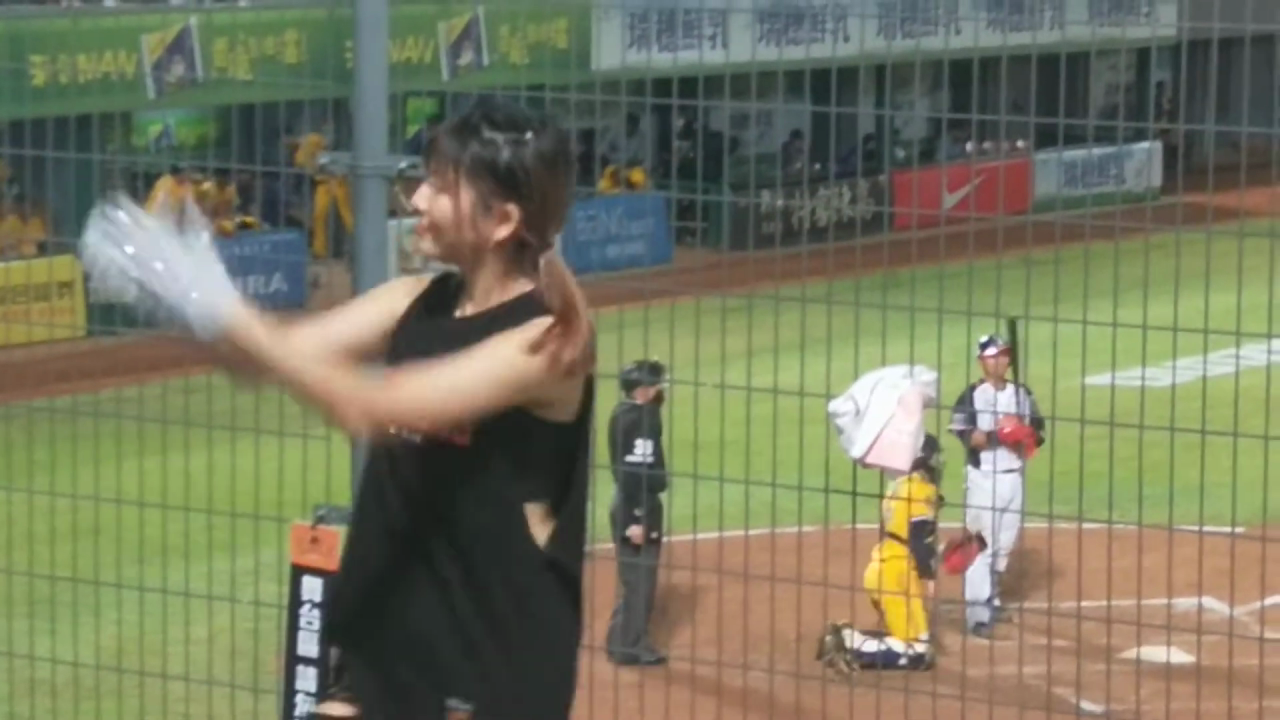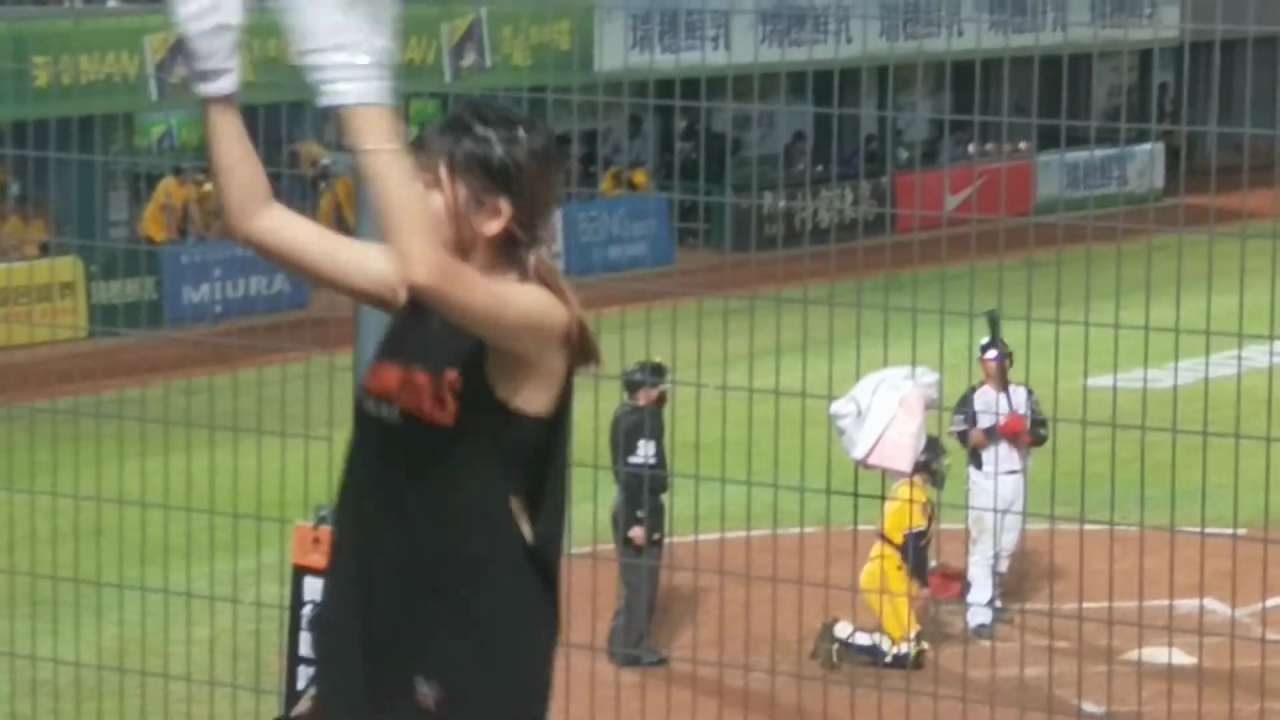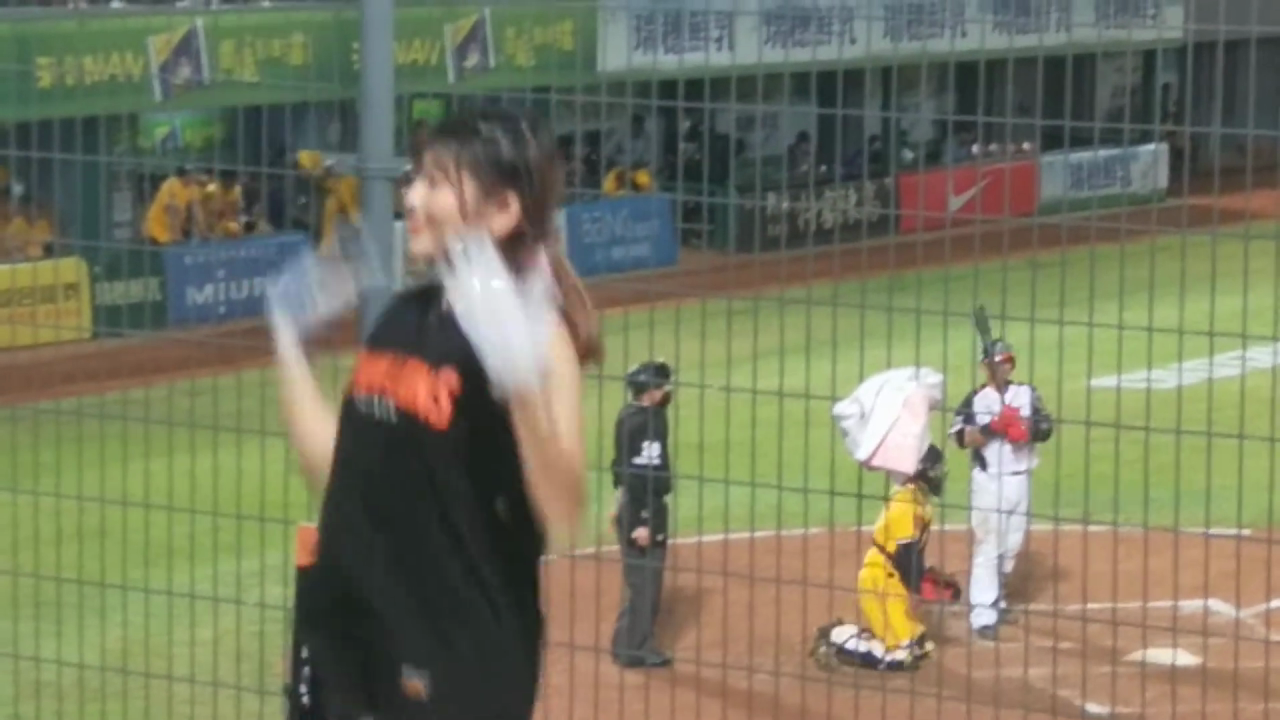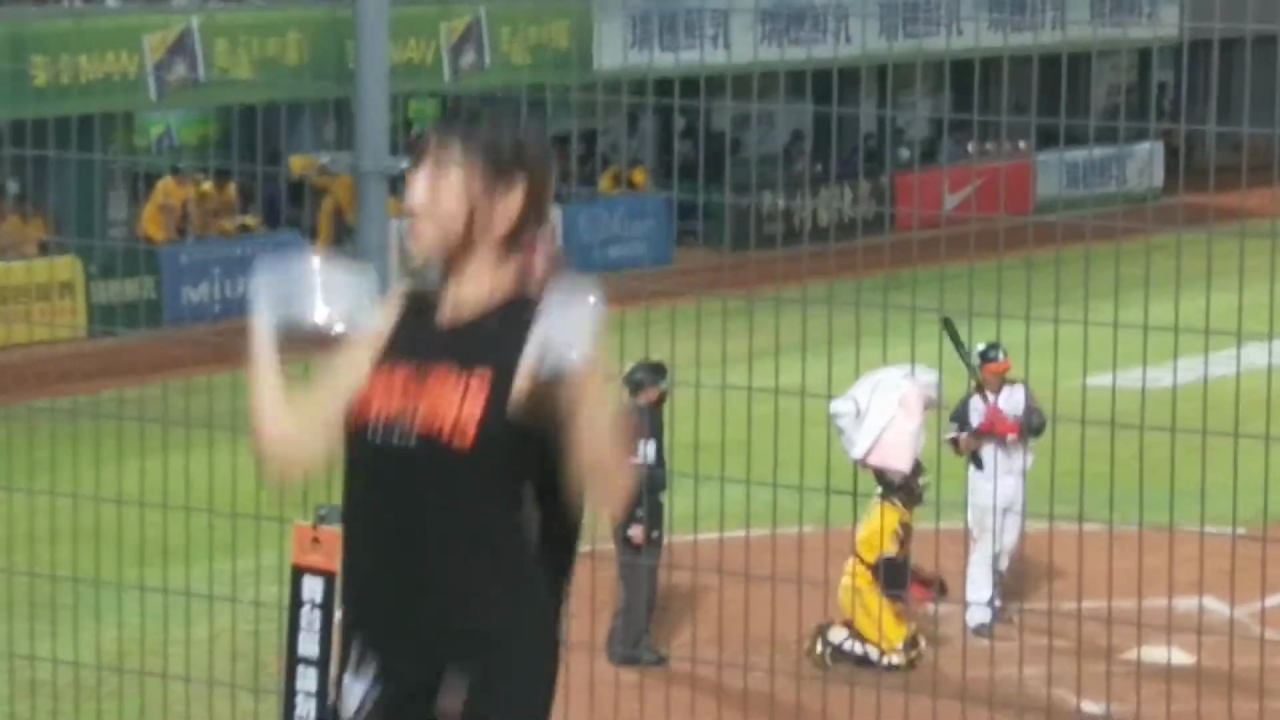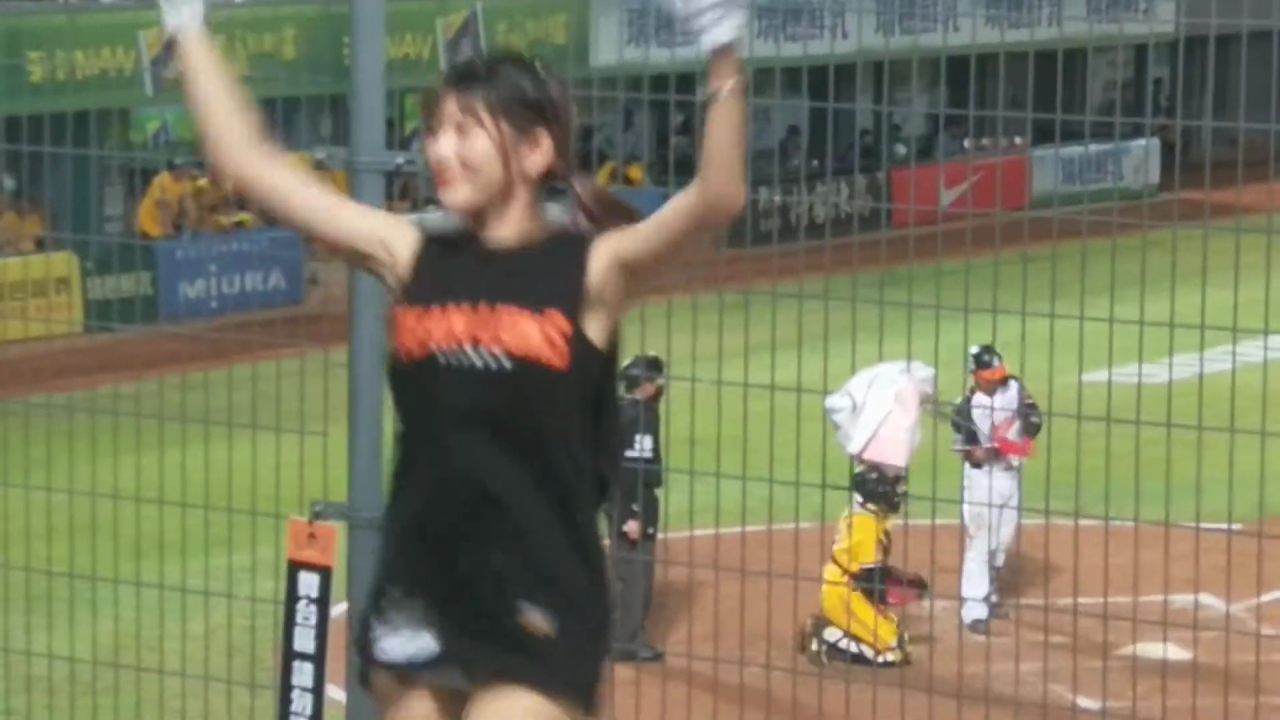
dt=0.2s
person 1, frame 1
left shoulder: (545, 342)
right shoulder: (419, 302)
left elbow: (376, 407)
right elbow: (289, 347)
left wrist: (221, 310)
right wrist: (178, 287)
left hip: (497, 667)
right hip: (384, 646)
person 1, frame 2
left shoulder: (537, 319)
right shoulder: (418, 290)
left elbow: (423, 267)
right elbow: (257, 220)
left wrist: (358, 91)
right wrist: (216, 78)
left hip: (480, 653)
right hip: (363, 641)
person 1, frame 3
left shoulder: (535, 335)
right shoulder: (406, 316)
left elbow: (559, 508)
right elbow: (331, 465)
left wrist: (520, 376)
right wrist: (290, 339)
left hip: (463, 659)
right hip: (359, 643)
person 1, frame 4
left shoulder: (538, 336)
right shoulder: (396, 322)
left elbow: (612, 492)
right elbow: (281, 450)
left wrist: (579, 364)
right wrist: (267, 324)
left hip: (488, 664)
right hip: (384, 649)
person 1, frame 5
left shoulder: (590, 270)
right shoulder: (412, 259)
left elbow: (719, 202)
right elbow: (250, 169)
left hip: (537, 606)
right hip: (418, 592)
person 2, frame 1
left shoulder: (634, 414)
right shoulder: (633, 420)
right elbow: (629, 473)
right wrist: (635, 518)
left hip: (640, 505)
right hip: (636, 508)
left knee: (640, 579)
right knee: (637, 580)
left ankle: (629, 642)
right ankle: (627, 646)
person 2, frame 2
left shoulder: (633, 415)
right shoulder: (636, 421)
right elbow: (631, 474)
right wrist: (637, 519)
left hip: (642, 506)
right hip: (639, 509)
left knee: (641, 581)
right knee: (638, 582)
left ankle: (631, 643)
right ankle: (629, 648)
person 2, frame 3
left shoulder: (635, 416)
right shoulder: (641, 422)
left elbow: (624, 465)
right elbow: (637, 474)
right wrist: (641, 520)
left hip: (646, 507)
right hip: (643, 510)
left knee: (646, 581)
right knee: (643, 582)
left ankle: (635, 644)
right ankle: (632, 649)
person 2, frame 4
left shoulder: (636, 414)
right shoulder: (640, 419)
right elbow: (633, 471)
right wrist: (636, 518)
left hip: (642, 506)
right hip: (639, 509)
left knee: (640, 579)
right knee: (638, 580)
left ankle: (631, 642)
right ankle: (628, 647)
person 2, frame 5
left shoulder: (630, 409)
right shoulder: (637, 415)
right elbow: (630, 467)
right wrist: (633, 513)
left hip: (634, 501)
right hip: (633, 503)
left knee: (635, 574)
right knee: (634, 575)
left ankle: (626, 638)
right ankle: (623, 643)
person 3, frame 1
left shoulder: (1022, 393)
right shoulder: (972, 395)
left elbow: (1038, 431)
right elbow: (967, 437)
left wrist: (1028, 438)
right wrist: (1000, 435)
left hip: (1014, 477)
right hip: (983, 478)
left knee: (1004, 544)
right knee: (982, 545)
left ankle: (990, 599)
right ankle: (976, 612)
person 3, frame 2
left shoulder: (1024, 394)
right shoulder: (973, 397)
left elbow: (1042, 432)
right elbow: (966, 438)
left wrist: (1025, 434)
right wrist: (998, 429)
left hip: (1016, 478)
right hip: (985, 480)
left knee: (1006, 546)
right knee: (983, 548)
left ankle: (992, 600)
right ankle: (978, 614)
person 3, frame 3
left shoulder: (1027, 393)
right shoulder: (975, 400)
left elbow: (1046, 428)
right elbow: (963, 439)
left wrist: (1023, 429)
right wrist: (993, 425)
left hip: (1021, 480)
right hip: (989, 482)
left knee: (1011, 547)
right knee: (987, 548)
left ankle: (996, 601)
right ankle: (982, 615)
person 3, frame 4
left shoulder: (1020, 391)
right shoulder: (970, 403)
left elbow: (1038, 424)
right elbow: (959, 446)
left wrist: (1013, 426)
right wrist: (982, 430)
left hip: (1016, 479)
right hip: (986, 481)
left knee: (1007, 545)
right knee: (983, 547)
left ankle: (991, 600)
right ankle: (977, 613)
person 3, frame 5
left shoulder: (1014, 387)
right shoulder: (967, 407)
left elbow: (1034, 418)
right elbow: (971, 454)
left wrist: (1026, 438)
right wrist: (998, 448)
left hip: (1012, 476)
right hip: (982, 479)
left knee: (1003, 541)
right knee: (979, 544)
left ankle: (988, 595)
right ankle: (974, 610)
person 4, frame 1
left shoulder: (897, 486)
right shoulder: (922, 488)
right elbow: (919, 536)
right wrist: (928, 577)
left hip: (877, 570)
right hip: (896, 571)
left knee: (899, 643)
right knee: (917, 652)
left ankle: (843, 637)
right ankle: (848, 644)
person 4, frame 2
left shoulder: (904, 488)
right shoulder: (917, 493)
right elbow: (914, 545)
left wrist: (926, 573)
right wrist: (923, 583)
left hip: (882, 571)
right hip: (886, 575)
left knee: (917, 646)
right knee: (905, 651)
left ankle: (842, 635)
right ankle: (838, 634)
person 4, frame 3
left shoulder: (905, 496)
right shoulder: (909, 504)
right elbow: (904, 555)
left wrist: (929, 576)
right wrist: (915, 589)
left hip: (888, 580)
right hip: (880, 582)
left knee: (921, 646)
right knee: (900, 657)
left ankle: (847, 635)
right ankle: (835, 639)
person 4, frame 4
left shoulder: (889, 510)
right shoulder: (888, 519)
right elbow: (887, 569)
left wrist: (919, 579)
right wrist: (898, 601)
left hip: (869, 588)
right hip: (864, 593)
left knee: (914, 645)
right knee: (898, 655)
left ankle: (844, 629)
right ankle: (832, 639)
person 4, frame 5
left shoulder: (859, 512)
right shoulder: (870, 524)
right elbow: (870, 574)
left wrist: (900, 577)
right wrist: (882, 602)
left hip: (840, 589)
right hip: (844, 595)
left knee: (896, 634)
right knee: (892, 651)
left ankle: (825, 628)
right ankle: (826, 639)
